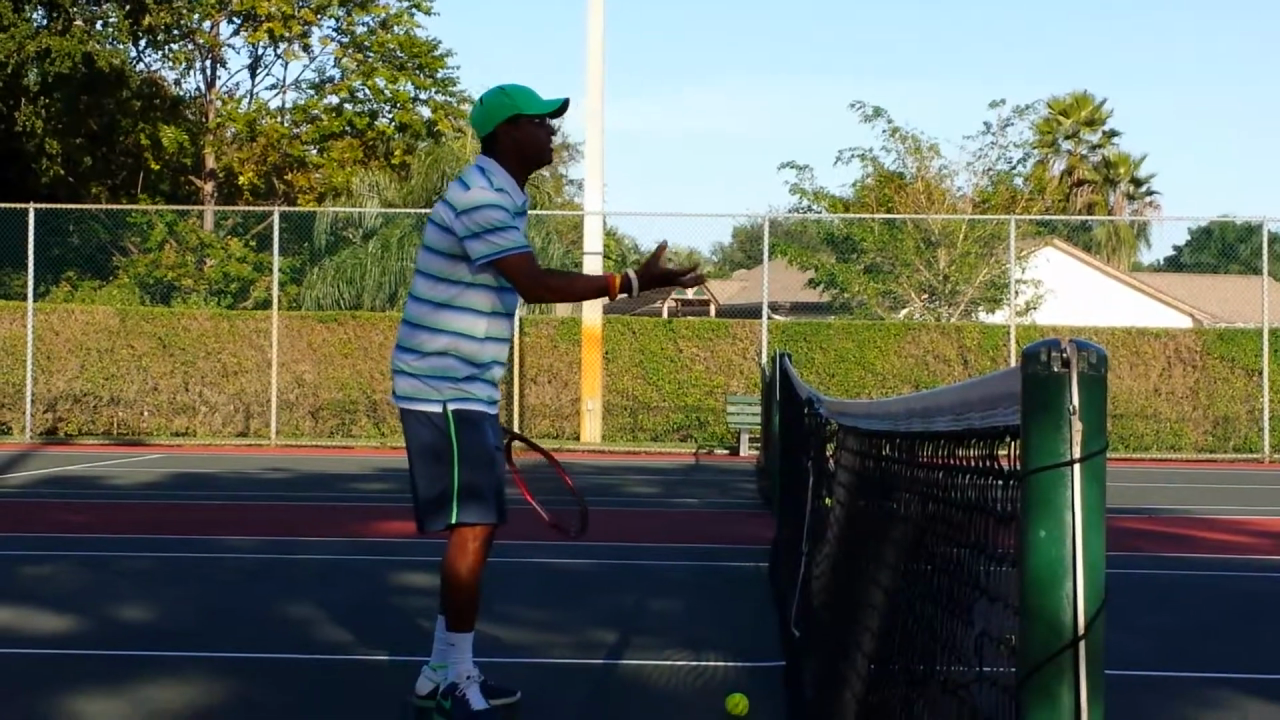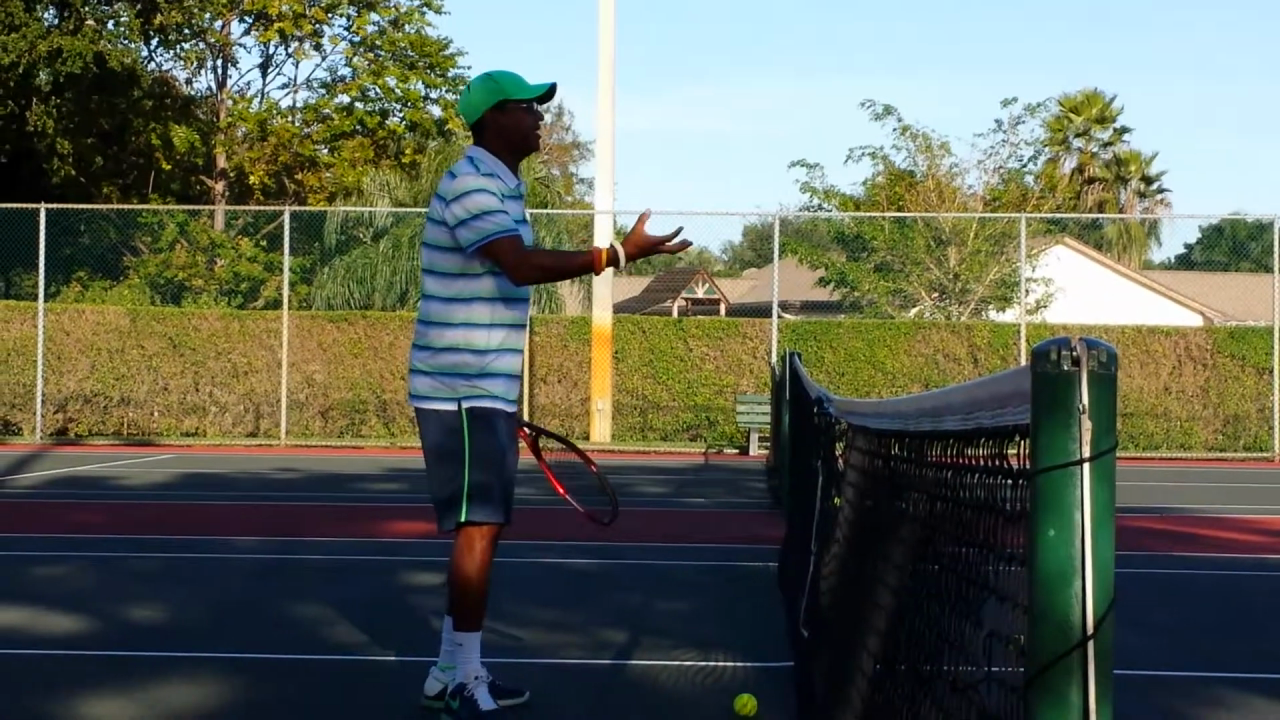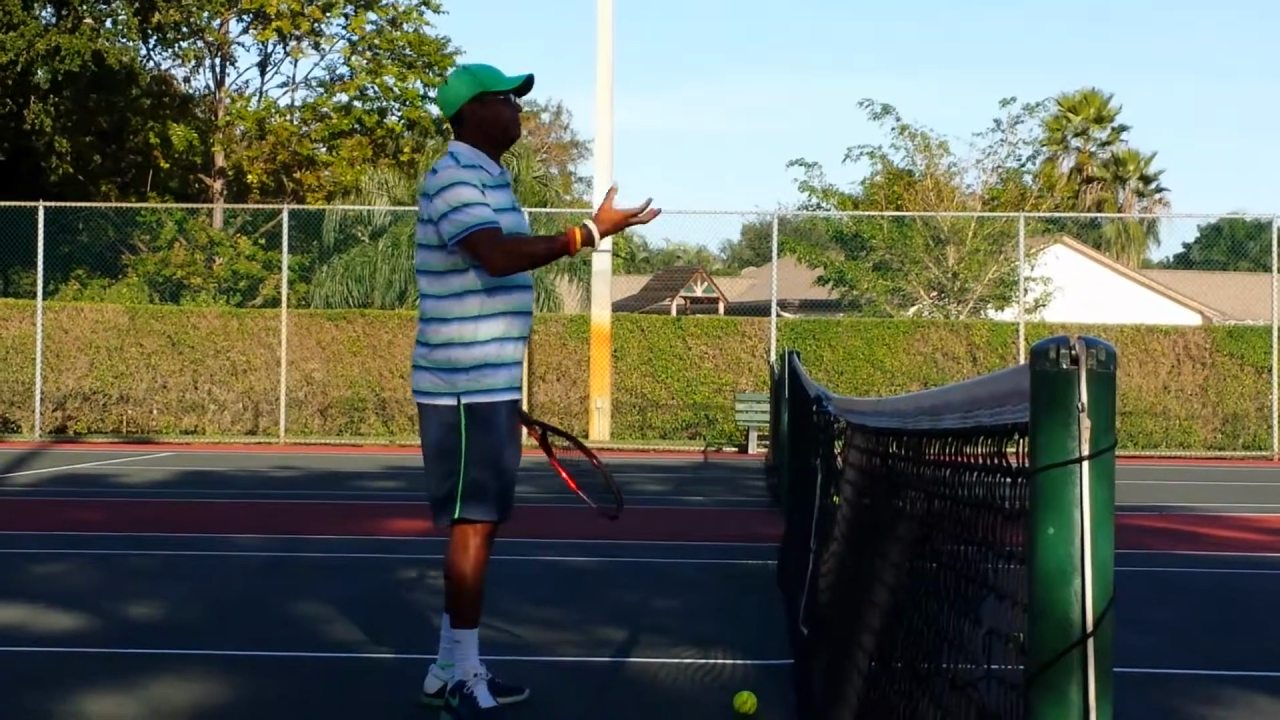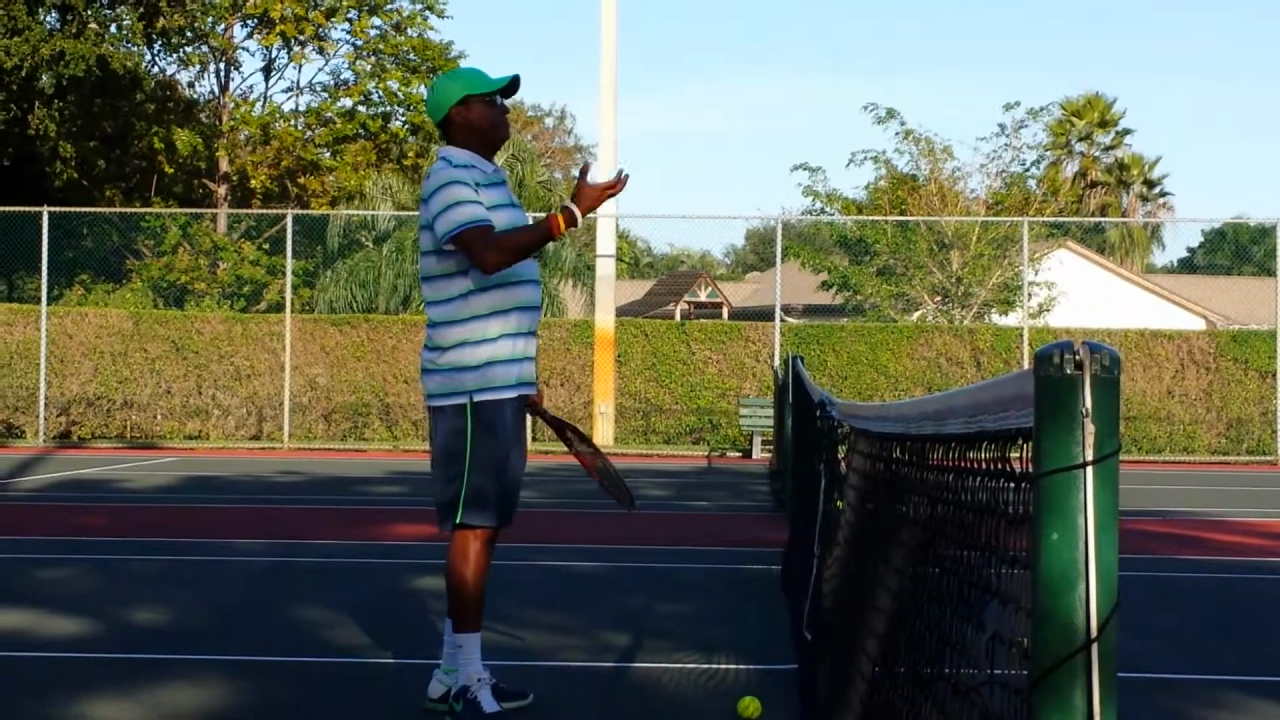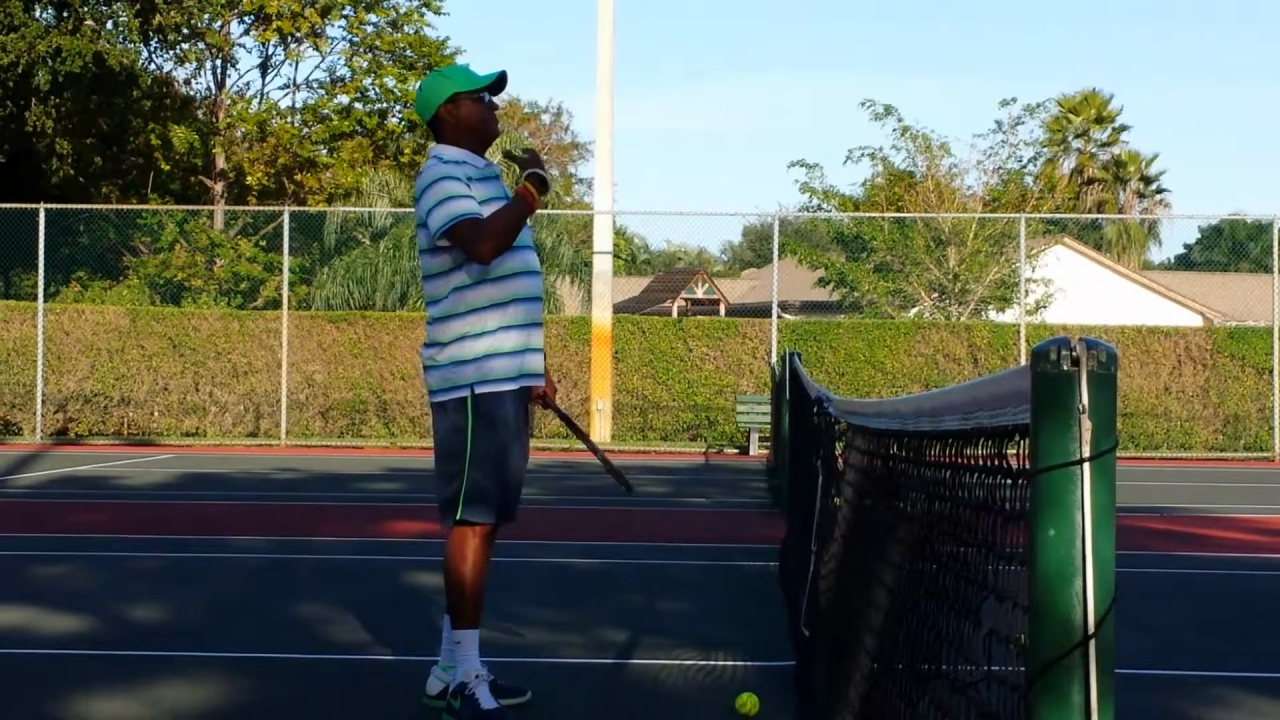
dt=0.2s
person 1, frame 1
left shoulder: (501, 195)
right shoulder: (480, 193)
right elbow: (533, 283)
right wrist: (631, 281)
left hip: (464, 388)
right hip: (443, 390)
left knee: (476, 525)
right knee: (473, 525)
left ankle: (446, 669)
person 1, frame 2
left shoulder: (500, 186)
right shoulder: (471, 181)
right elbow: (521, 267)
right wrist: (620, 253)
left hip: (481, 388)
right hip: (459, 388)
left knee: (484, 524)
right knee: (480, 524)
person 1, frame 3
left shoulder: (489, 178)
right shoulder: (453, 175)
right elbow: (498, 257)
right wrist: (594, 230)
left hip: (487, 383)
right hip: (463, 384)
left knee: (483, 519)
right knee: (475, 520)
left ankle: (455, 667)
person 1, frame 4
left shoulder: (487, 178)
right shoulder: (451, 177)
right elbow: (488, 254)
left wrist: (524, 381)
right wrist: (573, 211)
left hip: (497, 382)
right hip: (473, 385)
left knee: (485, 522)
right knee: (475, 523)
person 1, frame 5
left shoulder: (481, 174)
right shoulder: (444, 173)
right elbow: (481, 245)
left wrist: (534, 366)
right wrist: (534, 186)
left hip: (501, 376)
right hip: (475, 379)
left knee: (485, 518)
right knee: (474, 519)
left ankle: (458, 667)
